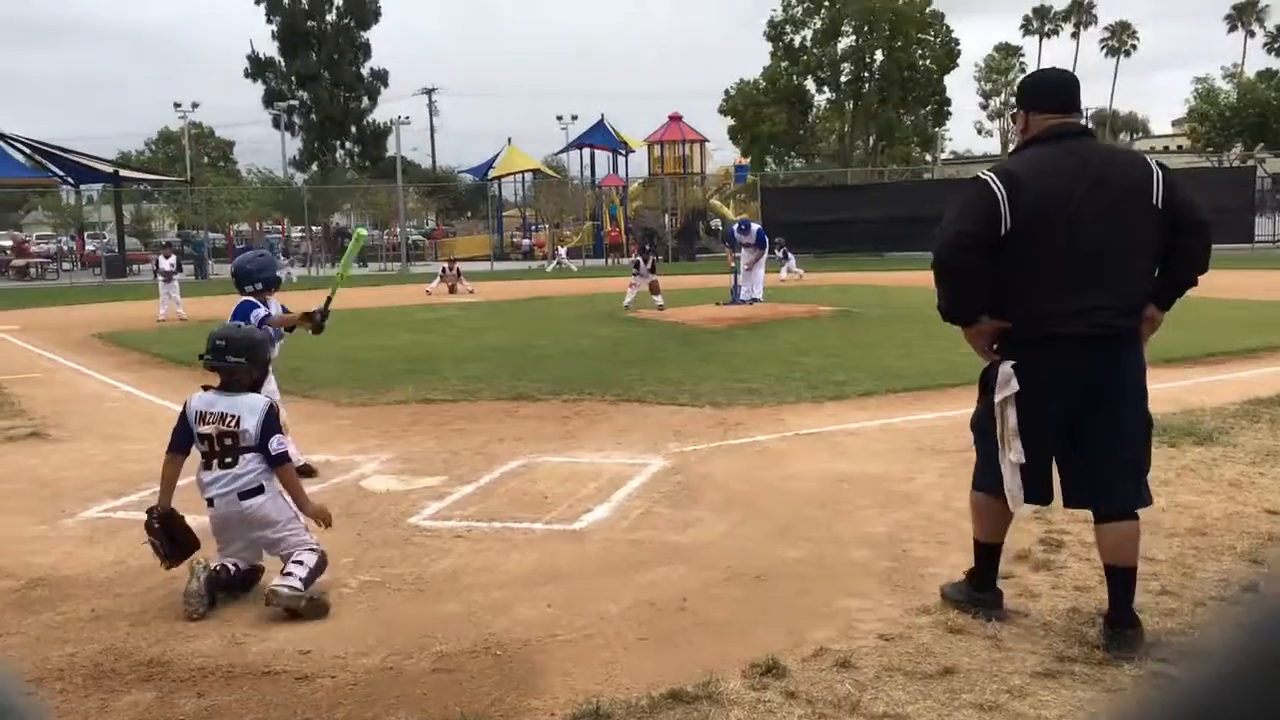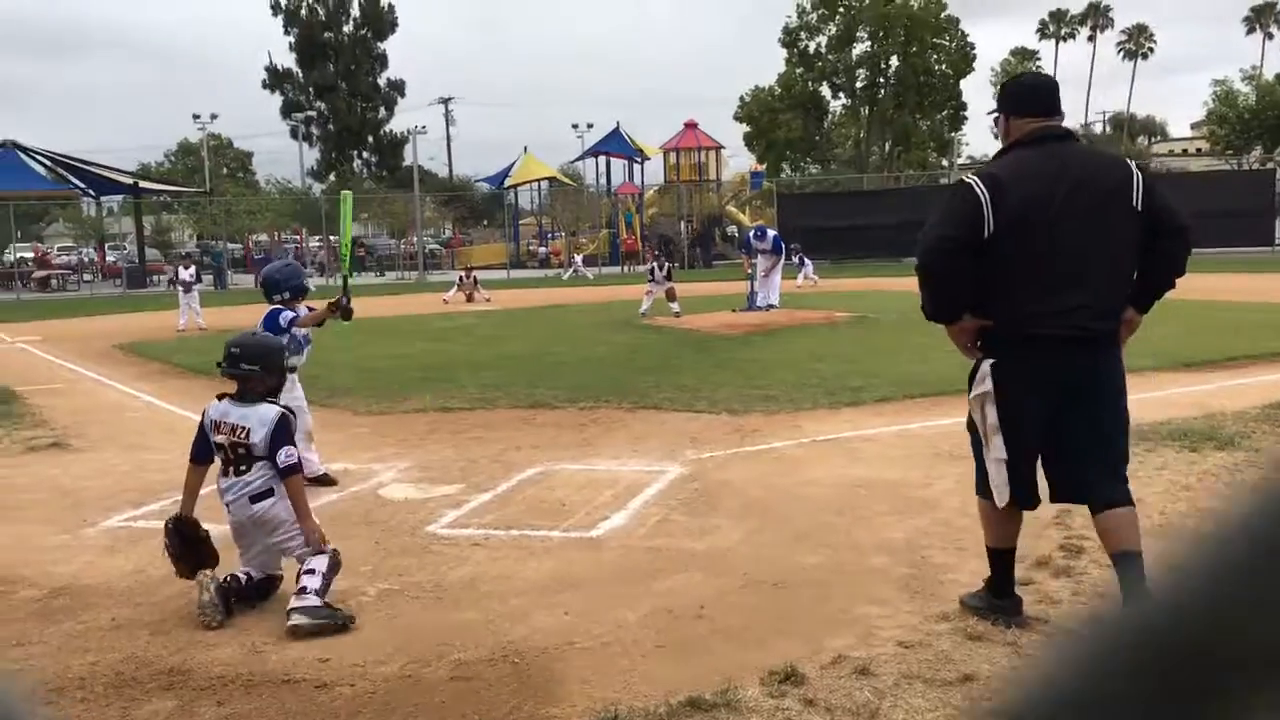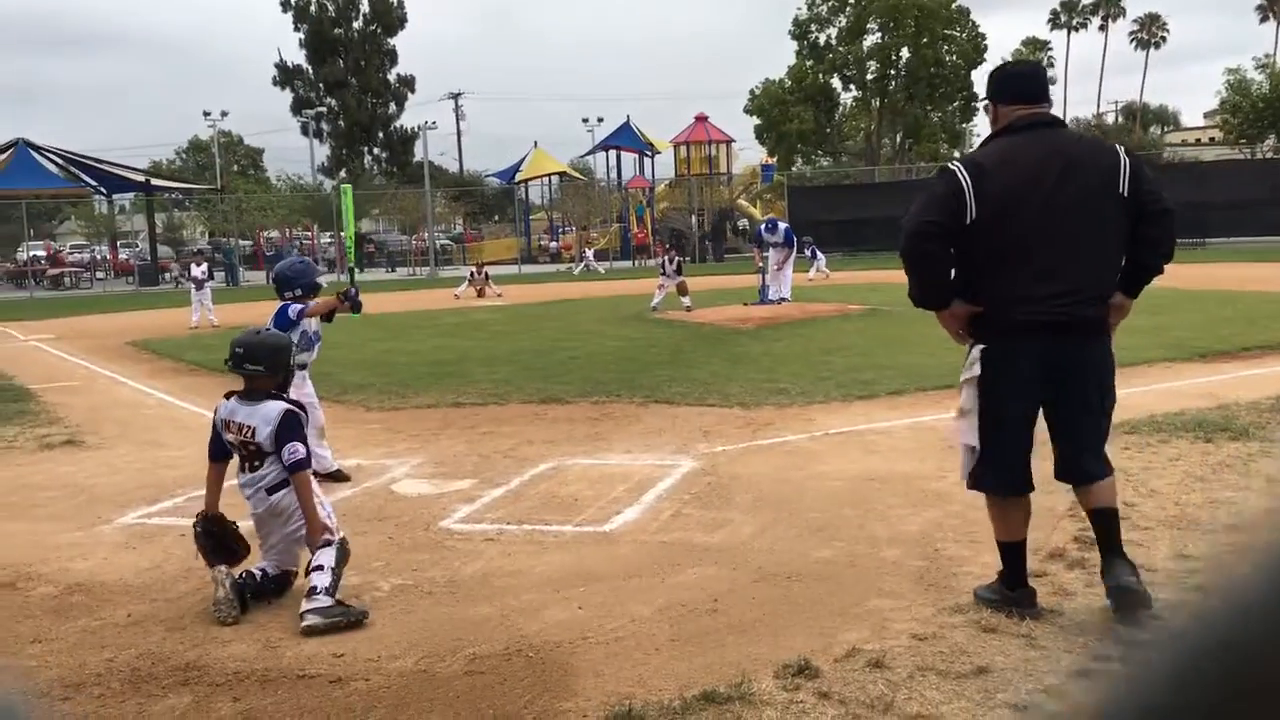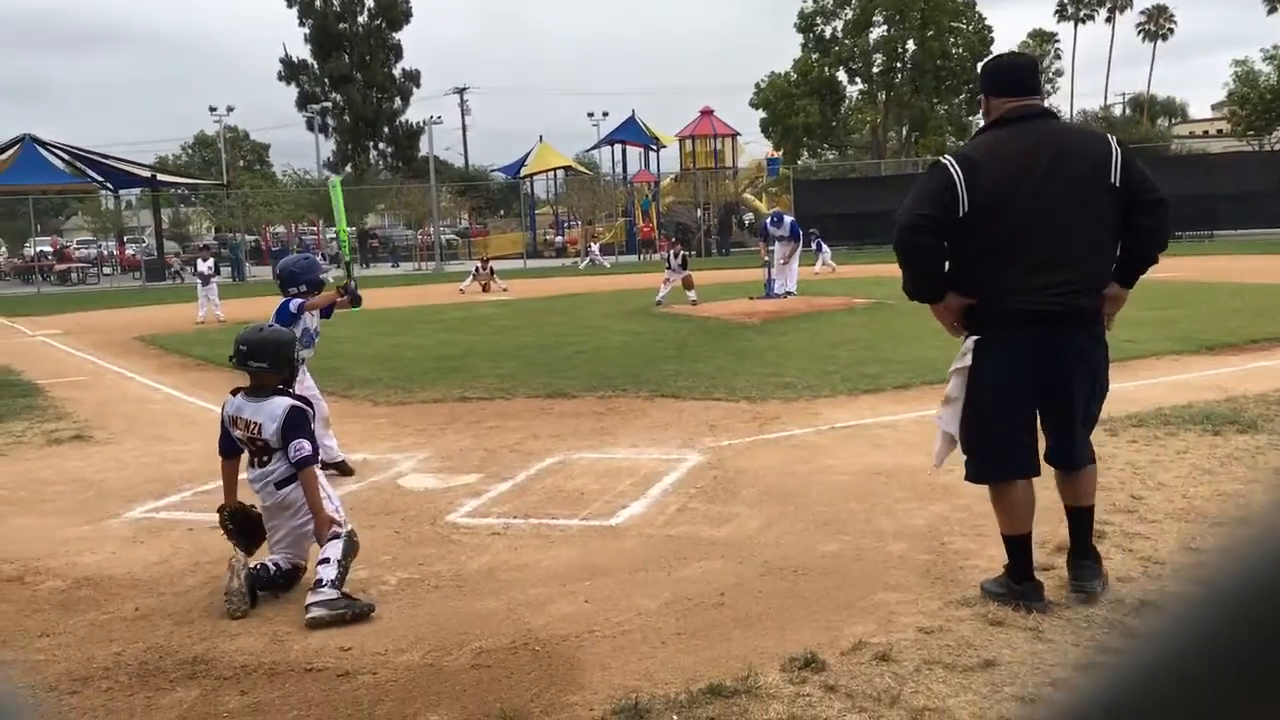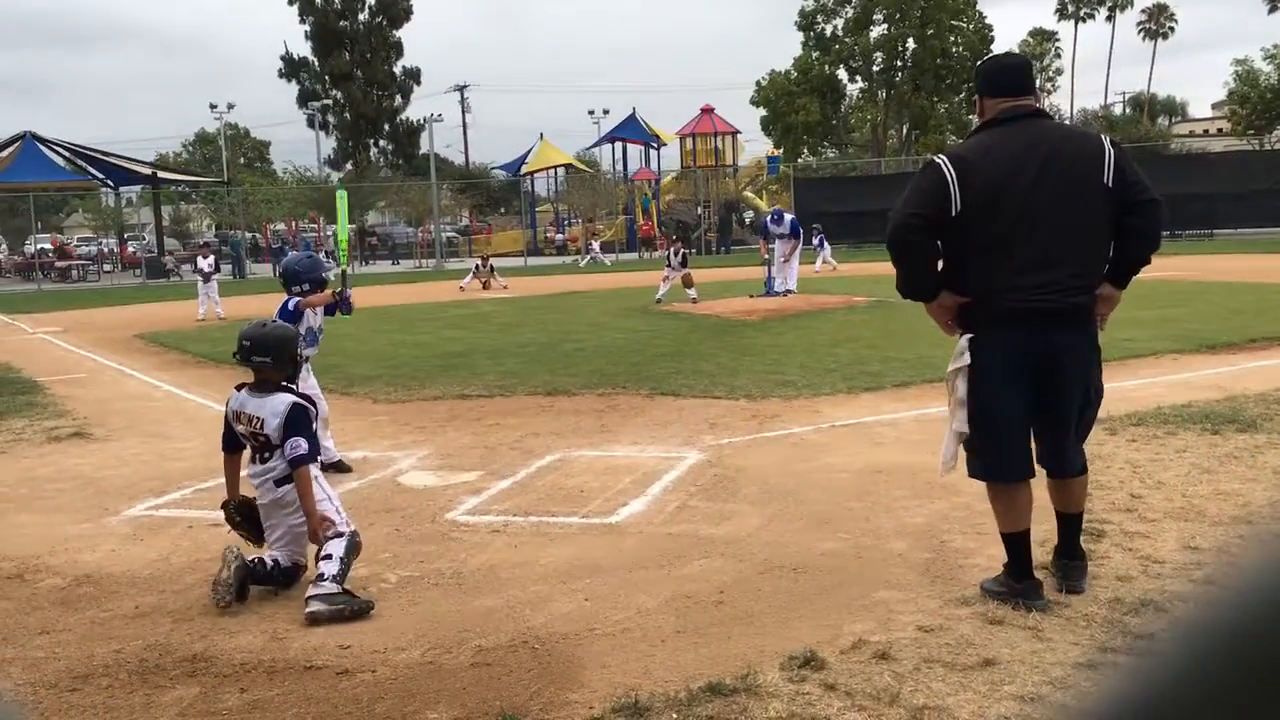
dt=0.2s
person 1, frame 1
left shoulder: (1006, 180)
right shoulder: (1143, 171)
left elbow: (954, 251)
right elbow: (1194, 234)
left wrist: (969, 316)
right wrist: (1156, 302)
left hip: (1031, 355)
right hip: (1116, 354)
left knee: (998, 470)
right knee: (1116, 489)
left ankle: (982, 585)
right ankle: (1122, 617)
person 1, frame 2
left shoulder: (987, 183)
right shoulder: (1122, 174)
left elbow: (936, 254)
right elbow: (1173, 238)
left wrist: (952, 315)
right wrist: (1136, 304)
left hip: (1014, 356)
right hip: (1097, 354)
left knee: (999, 477)
right knee: (1105, 481)
left ankle: (1002, 593)
right ankle: (1139, 598)
person 1, frame 3
left shoulder: (973, 170)
right shoulder: (1110, 159)
left elbow: (920, 238)
right elbow: (1159, 222)
left wrist: (941, 301)
right wrist: (1125, 289)
left hip: (1005, 342)
right hip: (1086, 338)
left knee: (1000, 465)
right knee: (1088, 456)
left ankle: (1015, 586)
right ankle: (1116, 563)
person 1, frame 4
left shoulder: (965, 164)
right shoulder: (1102, 149)
left elbow: (912, 232)
right elbow: (1153, 212)
left wrist: (937, 294)
right wrist: (1121, 280)
left hip: (1000, 333)
right hip: (1080, 328)
left knee: (1004, 457)
right knee: (1073, 445)
left ankle: (1022, 578)
right ankle: (1083, 558)
person 1, frame 5
left shoulder: (958, 164)
right shoulder: (1095, 150)
left elbow: (905, 231)
right elbow: (1146, 212)
left wrist: (930, 293)
right wrist: (1114, 280)
left hip: (995, 332)
right hip: (1073, 327)
left knee: (1004, 457)
right knee: (1066, 448)
left ankle: (1021, 577)
right ankle: (1071, 559)
person 2, frame 1
left shoulder: (195, 404)
right shoulder: (261, 407)
left elbow: (174, 456)
right elbow: (280, 462)
left wrist: (164, 506)
right wrist: (306, 505)
left hip: (218, 506)
right hip: (259, 498)
left knee: (242, 568)
right knee: (310, 552)
left ankle: (213, 577)
right ankle: (289, 586)
person 2, frame 2
left shoulder: (212, 411)
right shoulder: (275, 417)
left elbow: (197, 465)
right elbow: (290, 473)
left wrist: (185, 516)
right wrist: (308, 522)
left hip: (237, 510)
right hip: (272, 502)
left knee: (262, 576)
right knee: (322, 553)
left ankle: (224, 588)
right ankle: (305, 606)
person 2, frame 3
left shoulder: (225, 409)
right shoulder: (283, 413)
left elbow: (216, 463)
right elbow: (298, 469)
left wrist: (210, 513)
right wrist: (313, 518)
left hip: (258, 501)
right hip: (288, 492)
left knee: (279, 570)
right knee: (330, 545)
left ankle: (237, 583)
right ankle: (318, 606)
person 2, frame 4
left shoulder: (231, 406)
right shoulder: (289, 409)
left elbow: (229, 458)
right elbow: (304, 465)
left wrist: (230, 505)
right wrist: (319, 514)
left hip: (268, 495)
right hip: (297, 487)
left knee: (288, 563)
left ankle: (249, 575)
right ankle: (324, 598)
person 2, frame 5
left shoulder: (236, 401)
right shoulder: (292, 406)
left elbow: (231, 454)
right elbow: (300, 464)
left wrist: (233, 499)
right wrist: (312, 514)
left hip: (266, 493)
right hip: (295, 486)
left knee: (287, 563)
right knee: (343, 536)
left ankle: (243, 568)
right ankle: (324, 592)
person 3, frame 1
left shoulder: (273, 302)
right shoulder: (246, 306)
left elbow: (290, 322)
right elbow: (271, 321)
left wrist: (311, 318)
right wrist: (305, 317)
left hip: (266, 373)
left knee: (278, 417)
left ankle: (293, 462)
person 3, frame 2
left shoulder: (301, 309)
right shoulder: (275, 314)
left elbow: (320, 316)
right elbow: (302, 323)
left wrist: (340, 308)
right wrist: (331, 308)
left hip: (291, 379)
left knee: (304, 424)
left ankle: (312, 469)
person 3, frame 3
left shoulder: (311, 306)
right shoulder: (286, 310)
left elbow: (335, 309)
right elbow: (310, 312)
left wrist: (350, 302)
right wrist: (341, 297)
left hip: (301, 376)
left knee: (316, 421)
left ankle: (324, 466)
person 3, frame 4
left shoulder: (313, 304)
right shoulder: (288, 306)
left elbow: (338, 304)
right elbow: (311, 305)
left wrist: (350, 297)
right wrist: (341, 290)
left hip: (300, 370)
left knee: (320, 412)
left ankle: (331, 456)
person 3, frame 5
left shoulder: (318, 302)
right shoulder: (291, 305)
left elbow: (344, 303)
right elbow: (308, 302)
left wrist: (345, 300)
right wrist: (336, 296)
left hip: (304, 368)
left knee: (321, 412)
left ankle: (328, 456)
